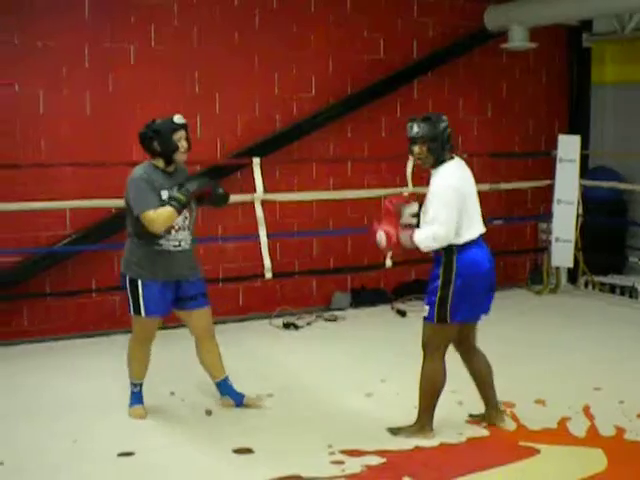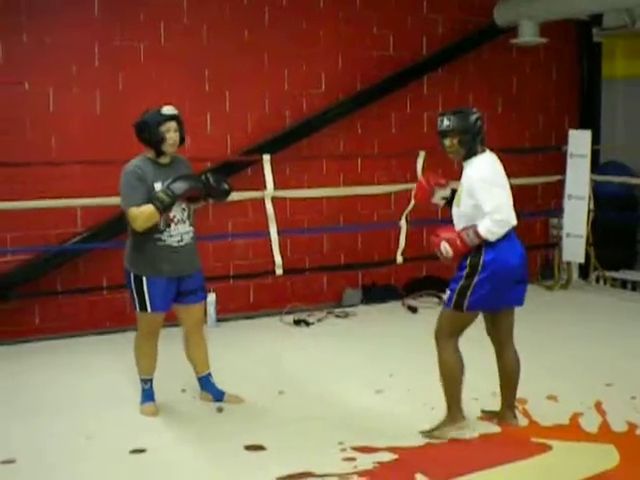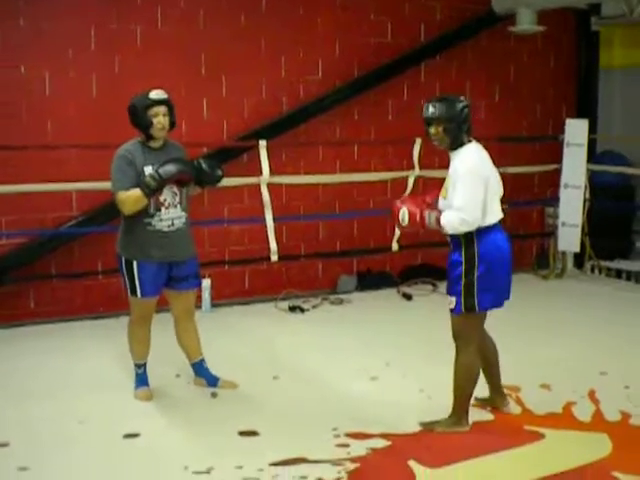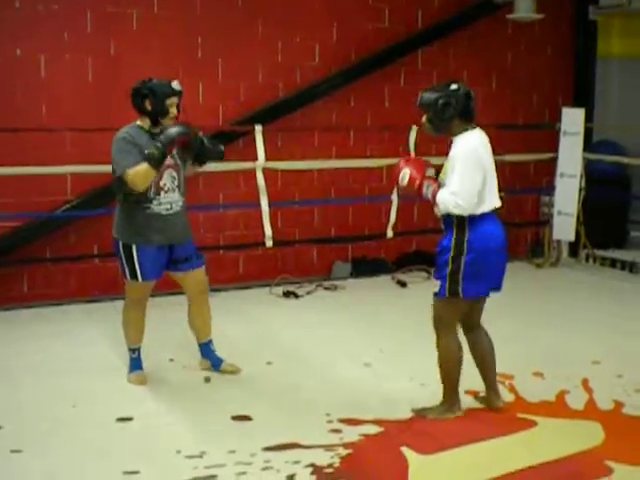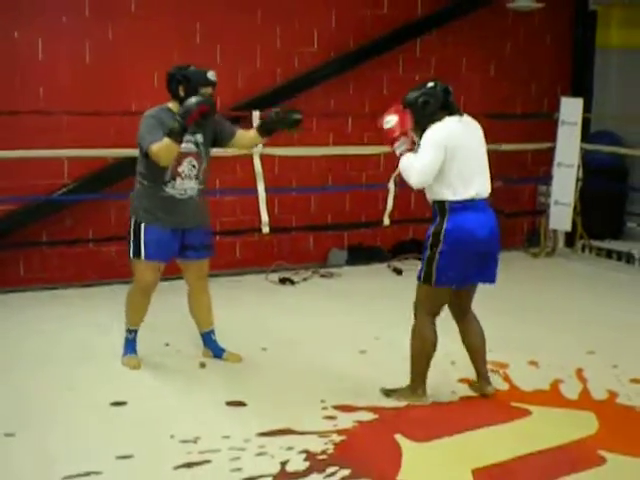
dt=0.4s
person 1, frame 1
left shoulder: (444, 180)
right shoulder: (457, 168)
left elbow: (438, 235)
left wrist: (399, 234)
right wrist: (415, 212)
left hip: (458, 265)
right hip: (477, 257)
left knee: (433, 350)
right knee: (466, 344)
left ankle: (423, 424)
right ankle: (493, 410)
person 1, frame 2
left shoulder: (478, 171)
right shoulder: (484, 162)
left elbow: (499, 218)
left wrist: (463, 240)
right wrist: (445, 194)
left hip: (488, 259)
right hip: (509, 254)
left knee: (445, 335)
right knee: (502, 340)
left ankle: (453, 417)
right ankle: (508, 411)
person 1, frame 3
left shoulder: (466, 162)
right shoulder: (474, 153)
left elbow: (464, 219)
left wrist: (423, 216)
right wrist: (442, 202)
left hip: (476, 251)
right hip: (490, 245)
left knee: (465, 340)
right knee: (475, 330)
left ankle: (458, 418)
right ankle: (497, 396)
person 1, frame 4
left shoulder: (467, 147)
right shoulder: (473, 139)
left elbow: (460, 202)
left wrist: (424, 186)
right wrist: (432, 177)
left hip: (468, 238)
right hip: (486, 233)
left knee: (444, 325)
right knee: (470, 322)
left ankle: (450, 404)
right ankle: (492, 394)
person 1, frame 5
left shoulder: (439, 132)
right shoulder: (470, 126)
left elbow: (417, 177)
left wrist: (400, 142)
right wrist: (414, 137)
left hip: (454, 225)
right hip: (484, 222)
left knee: (424, 313)
right knee: (462, 309)
left ankle: (416, 388)
right ankle: (483, 380)
person 2, frame 1
left shoulder: (181, 172)
right shoulder: (141, 178)
right elbow: (155, 223)
left wrist: (207, 196)
right wrist: (186, 193)
left hip: (185, 270)
right hip: (147, 272)
left knee: (205, 330)
right knee: (143, 336)
left ankle: (228, 393)
right ankle: (135, 394)
person 2, frame 2
left shoulder: (182, 165)
right shoulder: (136, 171)
right elbow: (137, 220)
left wrist: (207, 191)
right wrist: (171, 194)
left hip: (187, 264)
right hip: (150, 268)
left knee: (195, 325)
right knee: (149, 330)
left ankle: (207, 387)
right ankle: (146, 391)
person 2, frame 3
left shoulder: (176, 150)
right shoulder: (127, 155)
right elbow: (125, 204)
left wrist: (201, 178)
right wrist: (157, 179)
left hip: (181, 249)
right hip: (142, 252)
left knee: (185, 313)
right knee: (141, 315)
left ankle: (202, 373)
right ankle: (140, 376)
person 2, frame 4
left shoulder: (172, 133)
right shoulder: (127, 138)
left elbow: (183, 171)
right elbow: (137, 181)
left wrist: (201, 155)
right wrist: (161, 148)
left hip: (177, 232)
right hip: (140, 235)
left knee: (199, 288)
right knee: (137, 298)
left ankle: (208, 355)
right ankle: (135, 361)
person 2, frame 5
left shoulder: (208, 121)
right shoulder: (154, 118)
left elbow: (243, 139)
right elbow: (161, 156)
left wrist: (270, 126)
right wrist: (182, 122)
left hip: (192, 217)
right hip: (154, 216)
left knee: (198, 279)
right knee: (145, 282)
left ankle: (210, 344)
right ankle: (130, 342)
